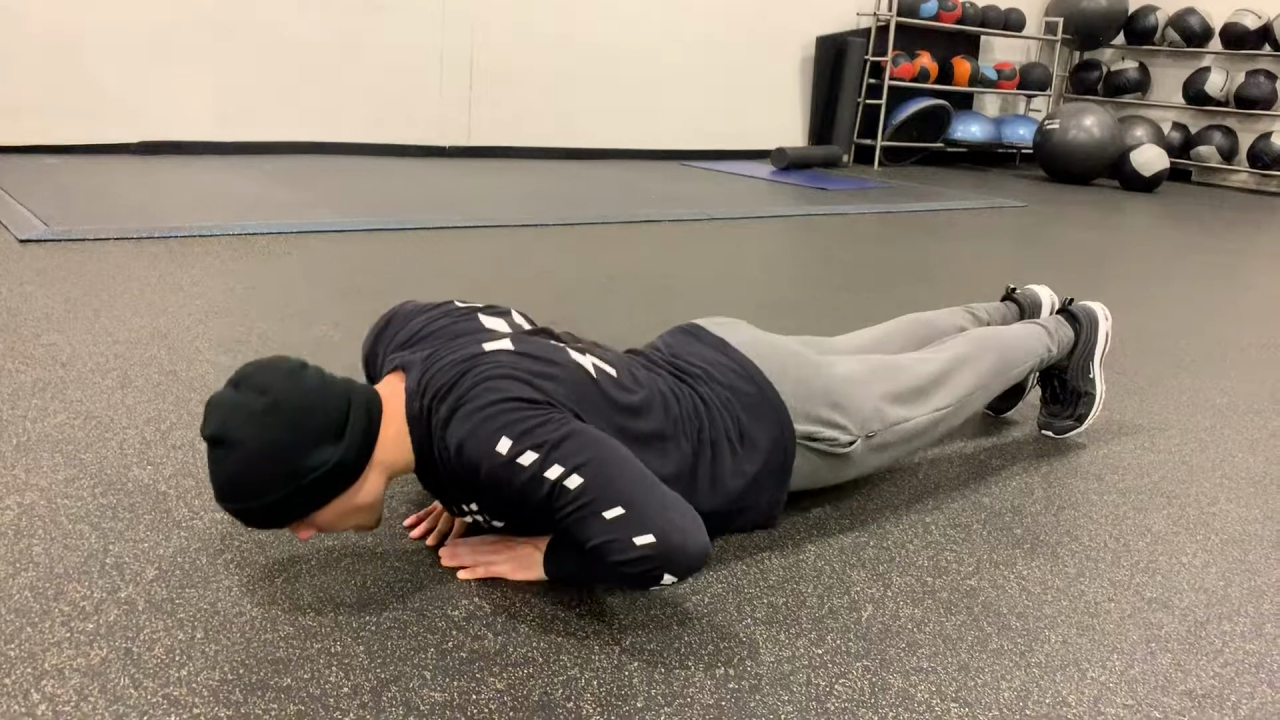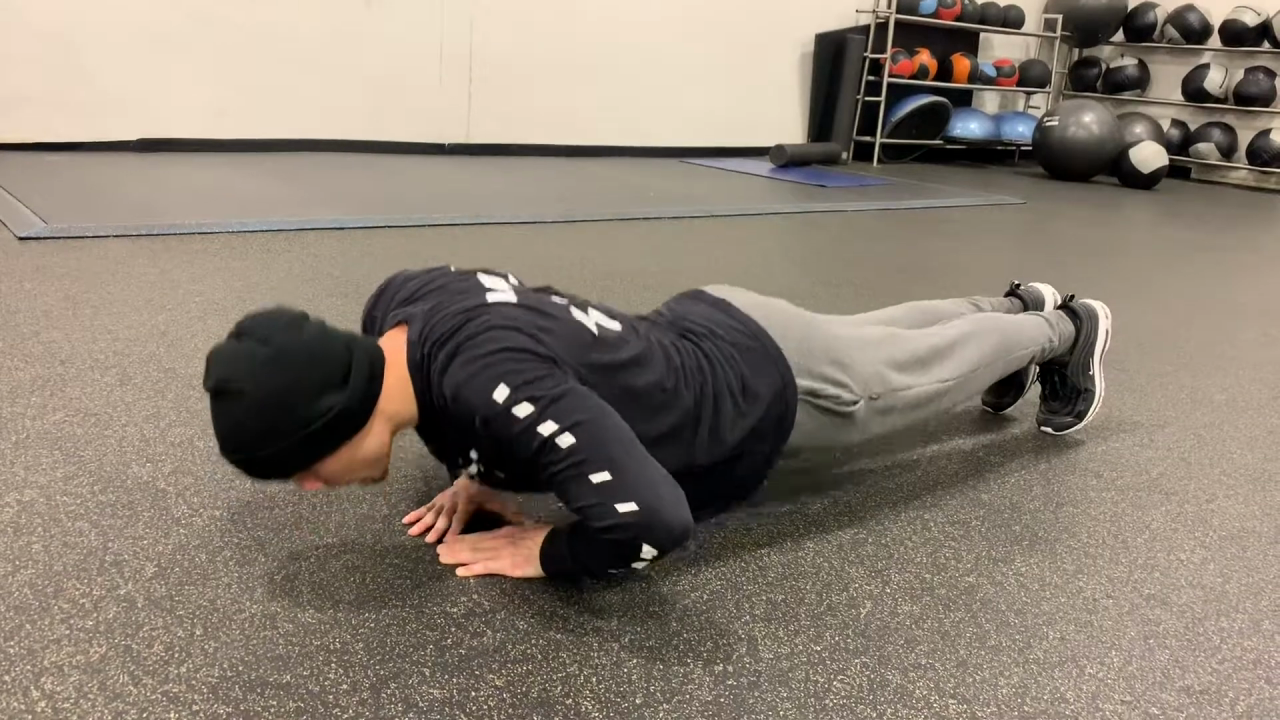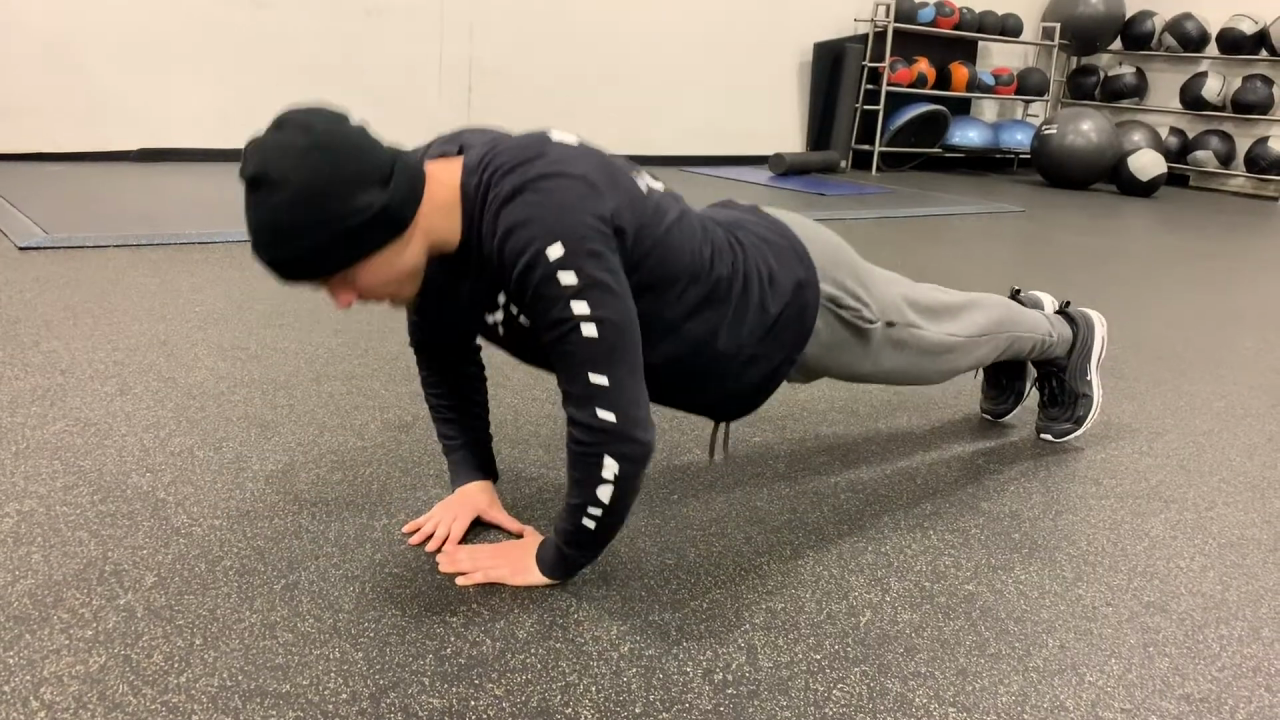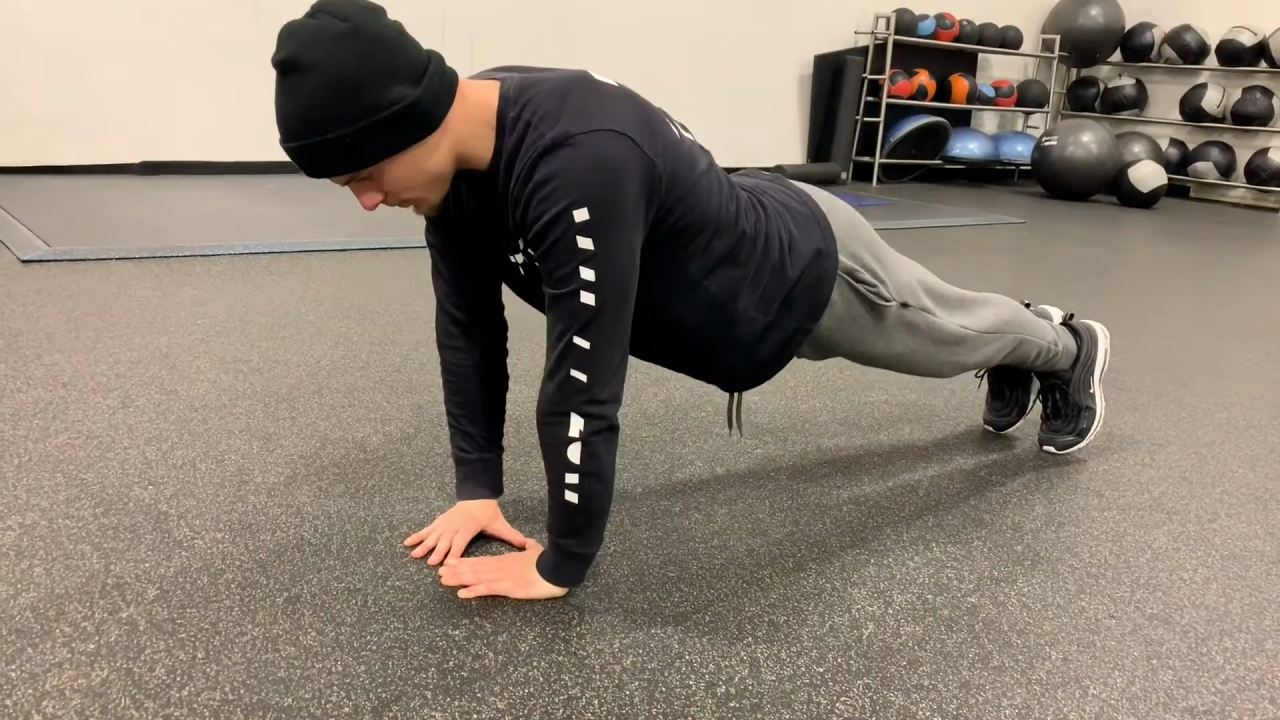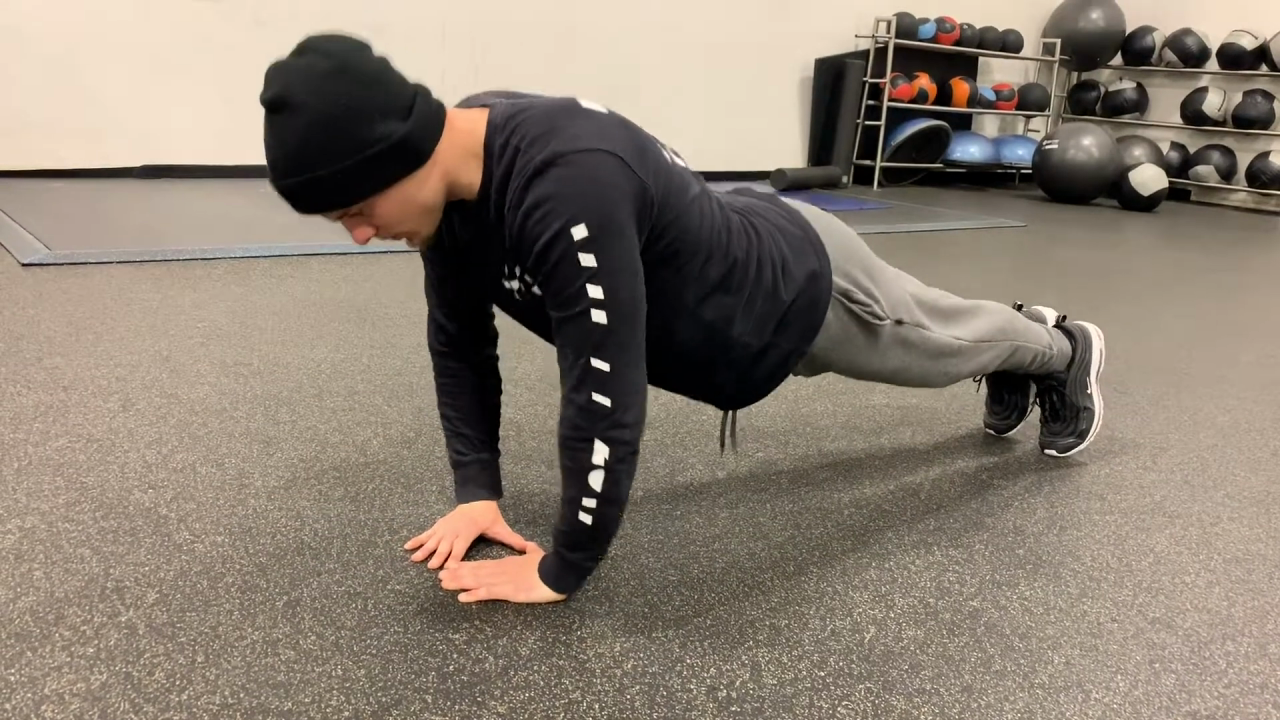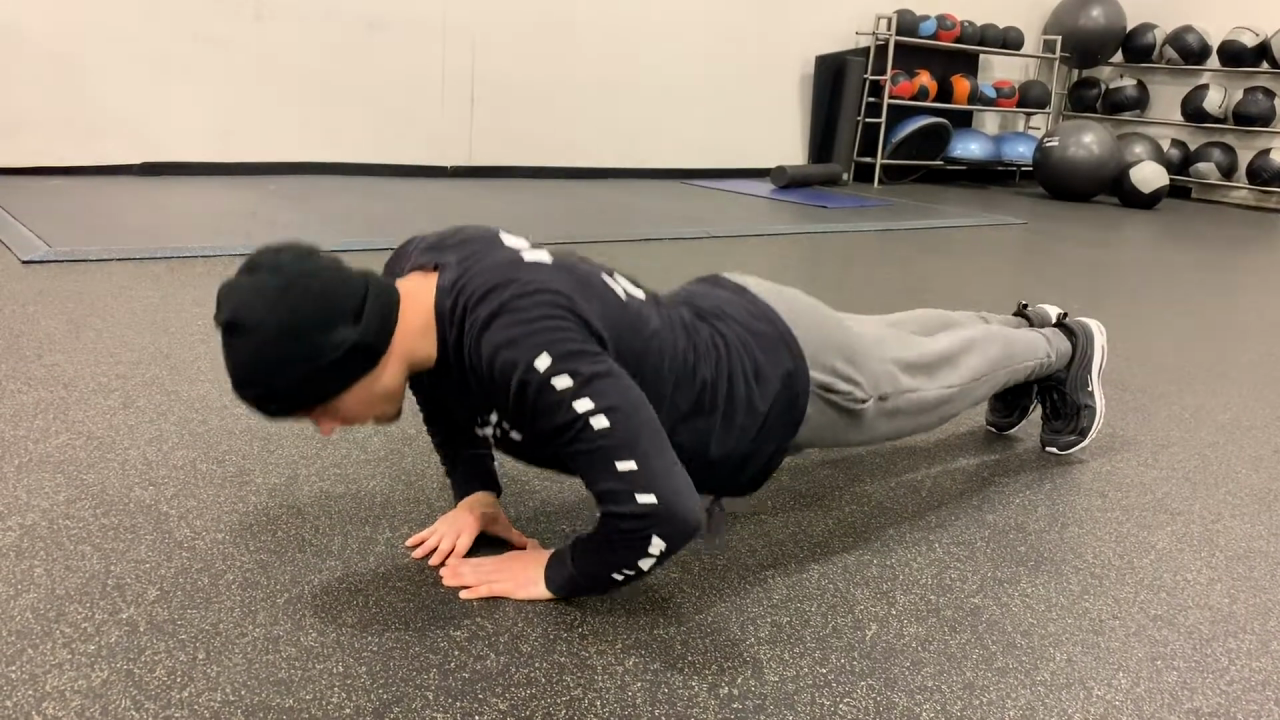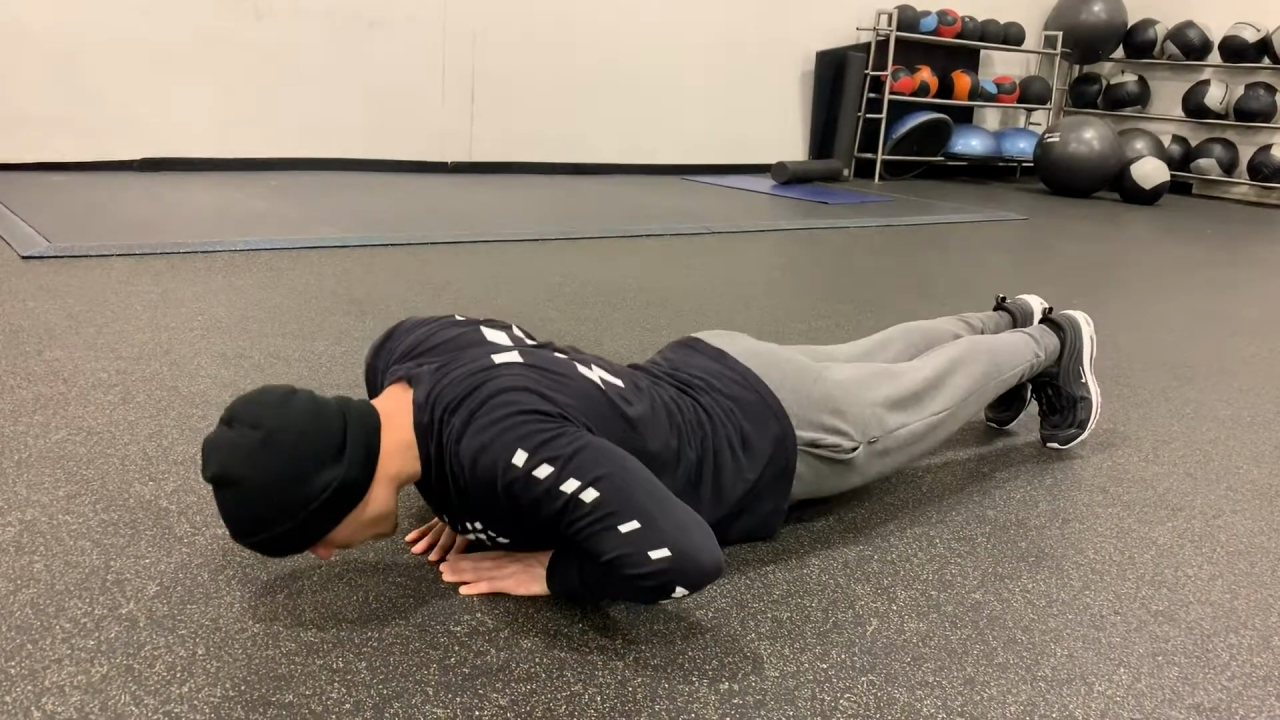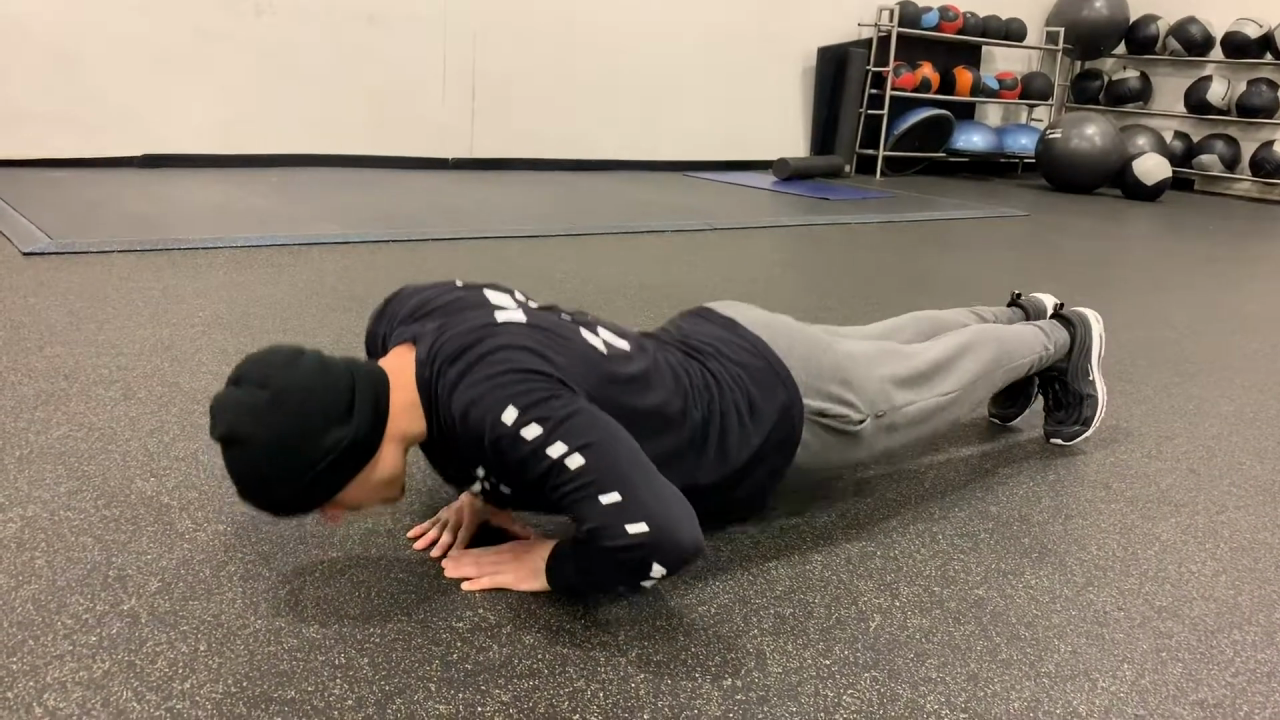
dt=0.4s
person 1, frame 1
left shoulder: (490, 428)
right shoulder: (394, 345)
left elbow: (672, 543)
left wrist: (543, 554)
right wrist: (470, 491)
left hip: (770, 423)
right hip: (697, 361)
left knee: (918, 388)
right knee: (870, 353)
left ankle: (1062, 333)
right ankle: (1009, 313)
person 1, frame 2
left shoulder: (491, 383)
right shoulder: (393, 311)
left elbow: (654, 516)
left wrist: (542, 550)
right wrist: (471, 474)
left hip: (771, 385)
right hip: (702, 333)
left knee: (921, 366)
right knee: (883, 337)
left ankle: (1063, 331)
right ankle: (1015, 310)
person 1, frame 3
left shoulder: (545, 233)
right shoulder: (426, 189)
left elbow: (618, 432)
right elbow: (444, 338)
left wrist: (552, 561)
right wrist: (472, 477)
left hip: (792, 297)
right hip: (729, 260)
left knee: (937, 337)
right knee: (930, 326)
left ankle: (1060, 335)
right ankle: (1021, 316)
person 1, frame 4
left shoulder: (581, 158)
right shoulder: (458, 147)
left elbow: (583, 384)
right elbow: (469, 326)
left wrist: (561, 566)
right wrist: (475, 490)
left hip: (806, 272)
right hip: (745, 247)
left knee: (946, 334)
right knee: (944, 337)
left ankle: (1065, 352)
right ankle: (1024, 346)
person 1, frame 5
left shoulder: (569, 186)
right shoulder: (449, 170)
left elbow: (607, 401)
right elbow: (460, 340)
left wrist: (562, 571)
right wrist: (477, 492)
left hip: (801, 289)
right hip: (739, 258)
left knee: (944, 342)
right knee: (943, 343)
left ankle: (1059, 351)
right ankle: (1023, 332)
person 1, frame 6
left shoulder: (524, 343)
right shoulder: (410, 282)
left elbow: (664, 509)
right elbow: (448, 388)
left wrist: (555, 575)
right wrist: (475, 493)
left hip: (781, 377)
right hip: (715, 322)
left knee: (929, 381)
right knee: (892, 340)
left ankle: (1059, 349)
right ankle: (1019, 324)
person 1, frame 7
left shoulder: (501, 445)
right shoulder: (397, 361)
left elbow: (684, 554)
left wrist: (548, 569)
right wrist: (478, 506)
left hip: (768, 433)
right hip: (700, 375)
left knee: (911, 397)
right knee: (872, 364)
left ankle: (1050, 343)
right ankle: (1004, 322)
person 1, frame 8
left shoulder: (498, 404)
right shoulder: (399, 327)
left elbow: (663, 534)
left wrist: (549, 564)
right wrist: (480, 489)
left hip: (775, 404)
right hip: (708, 348)
left knee: (920, 381)
right knee: (886, 350)
left ankle: (1057, 341)
right ankle: (1013, 320)
